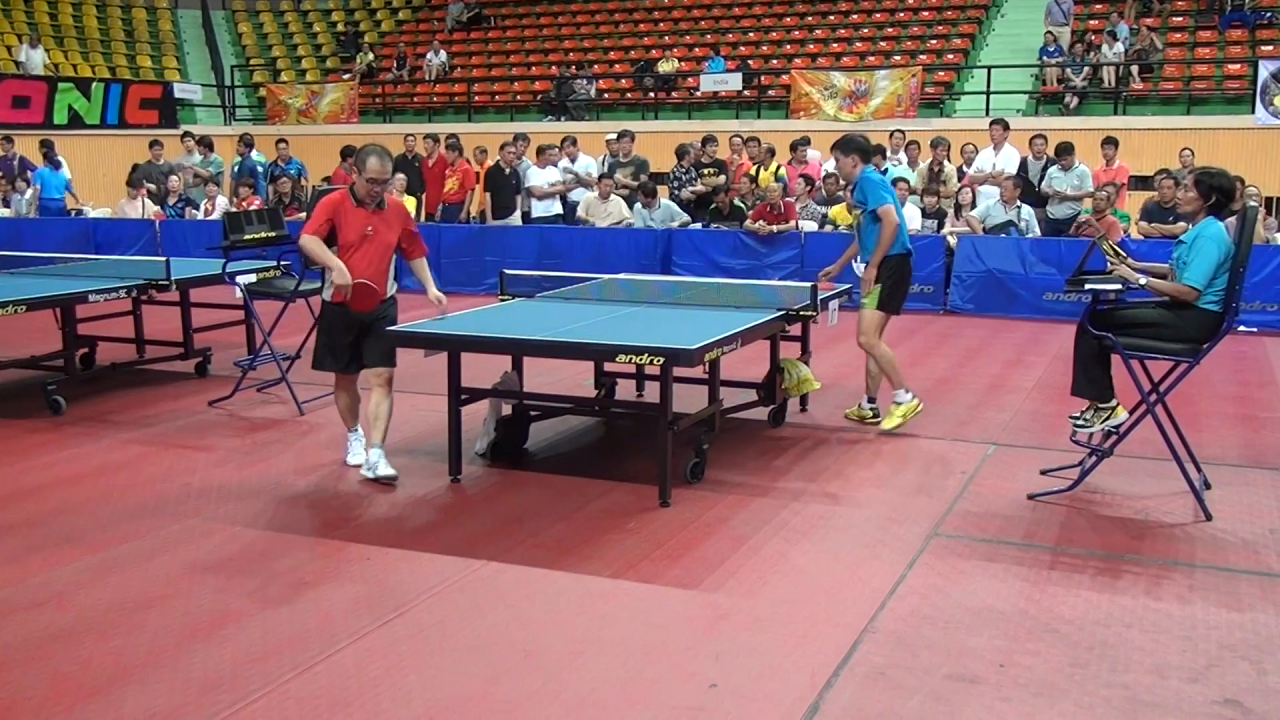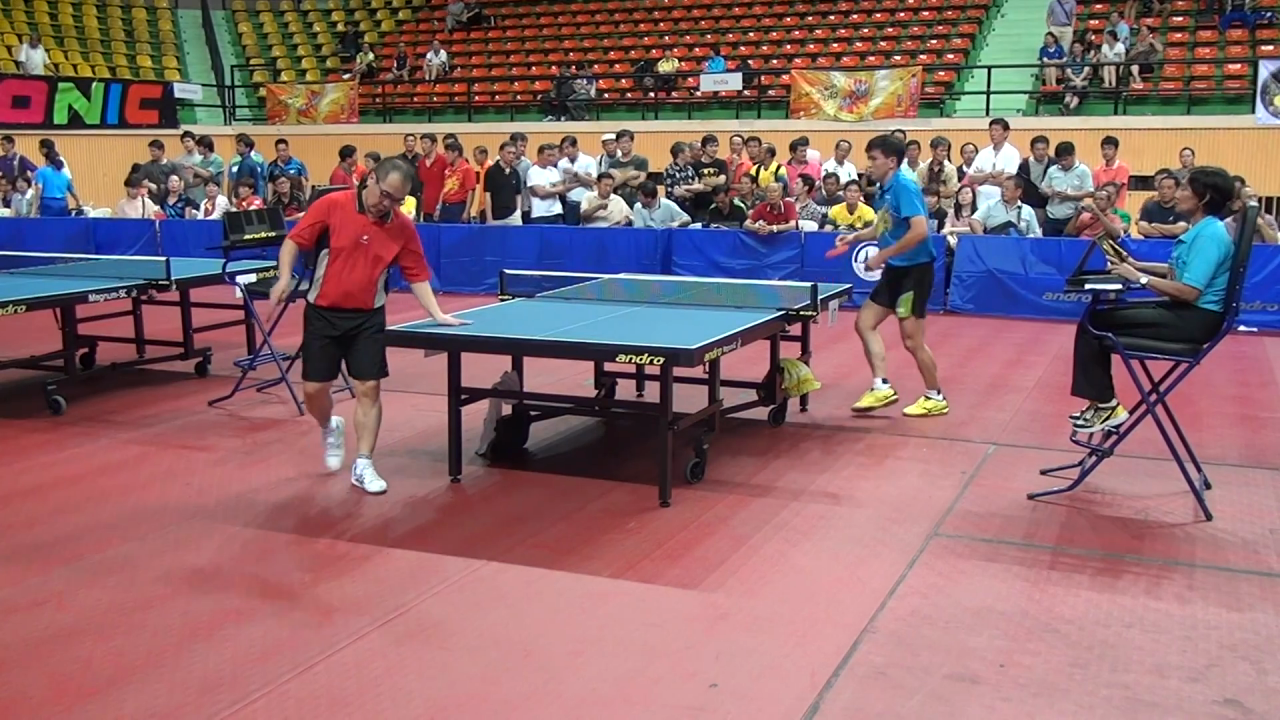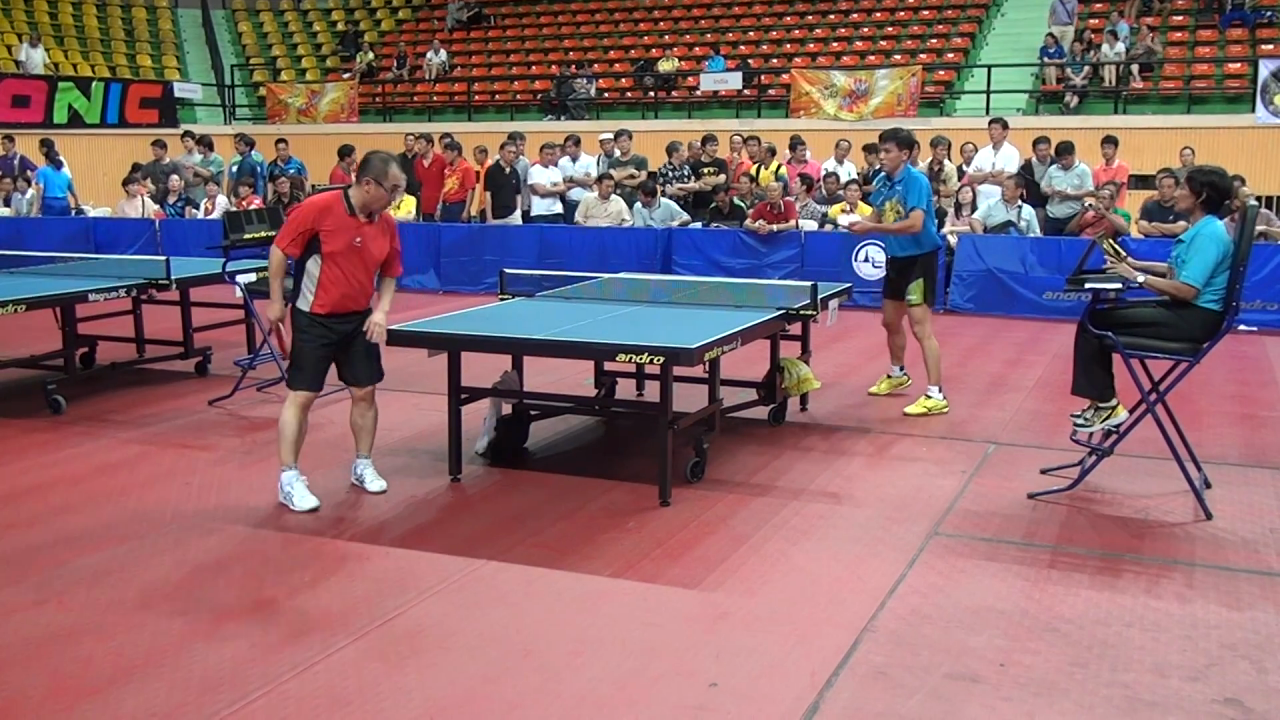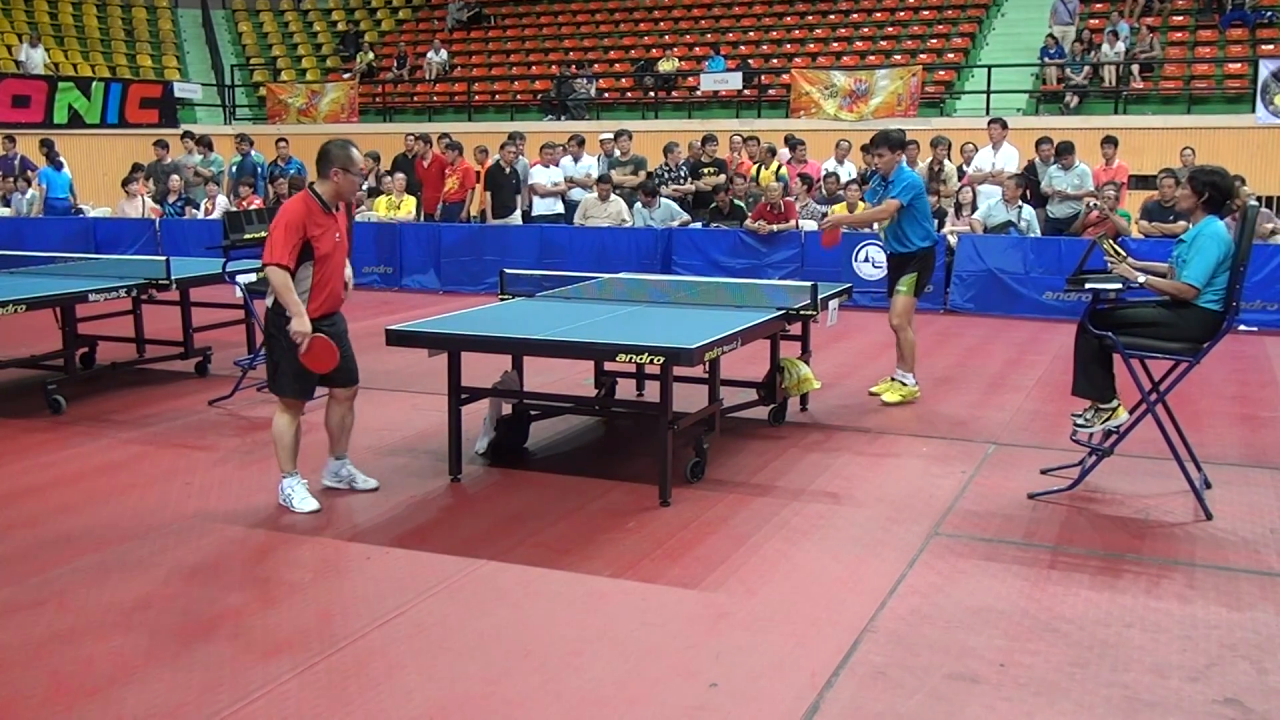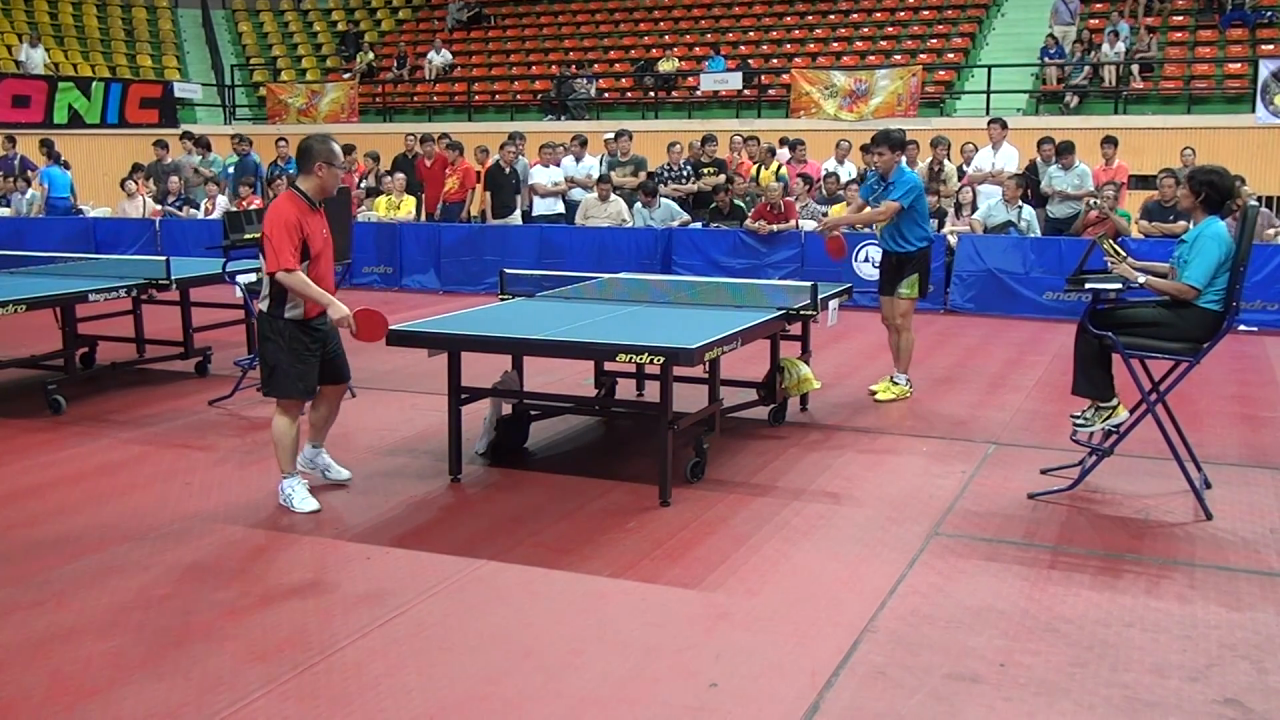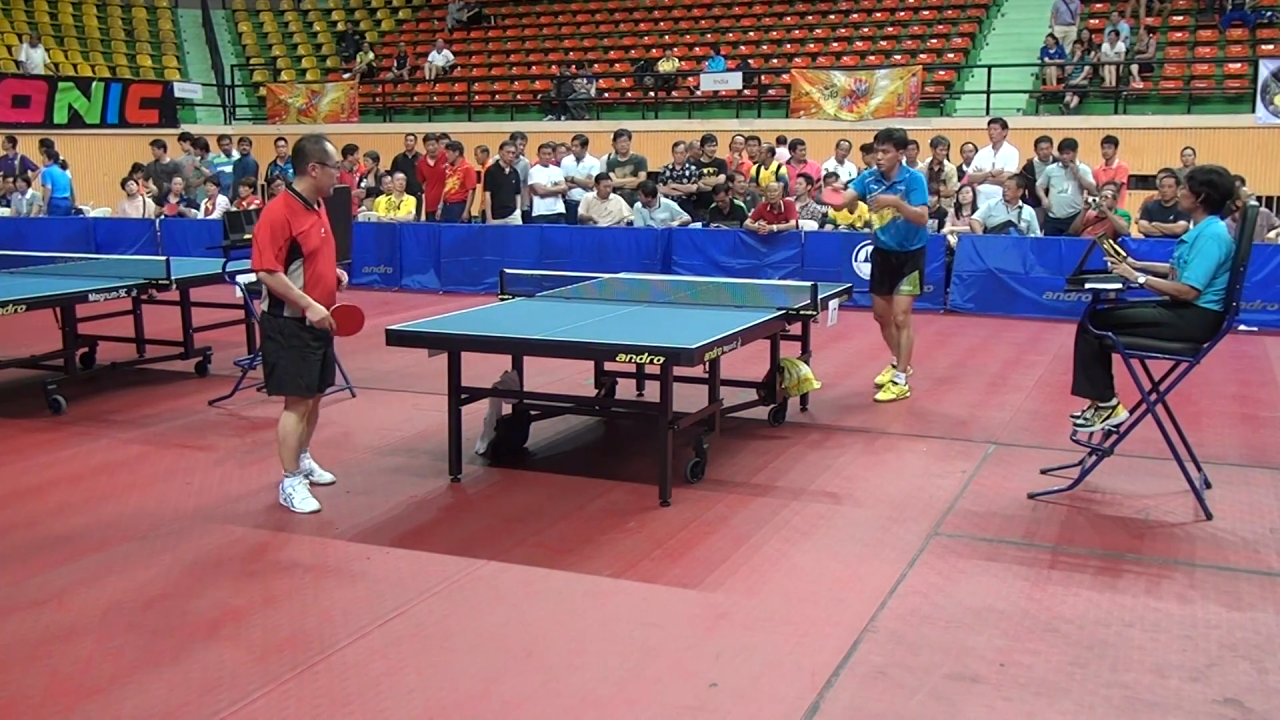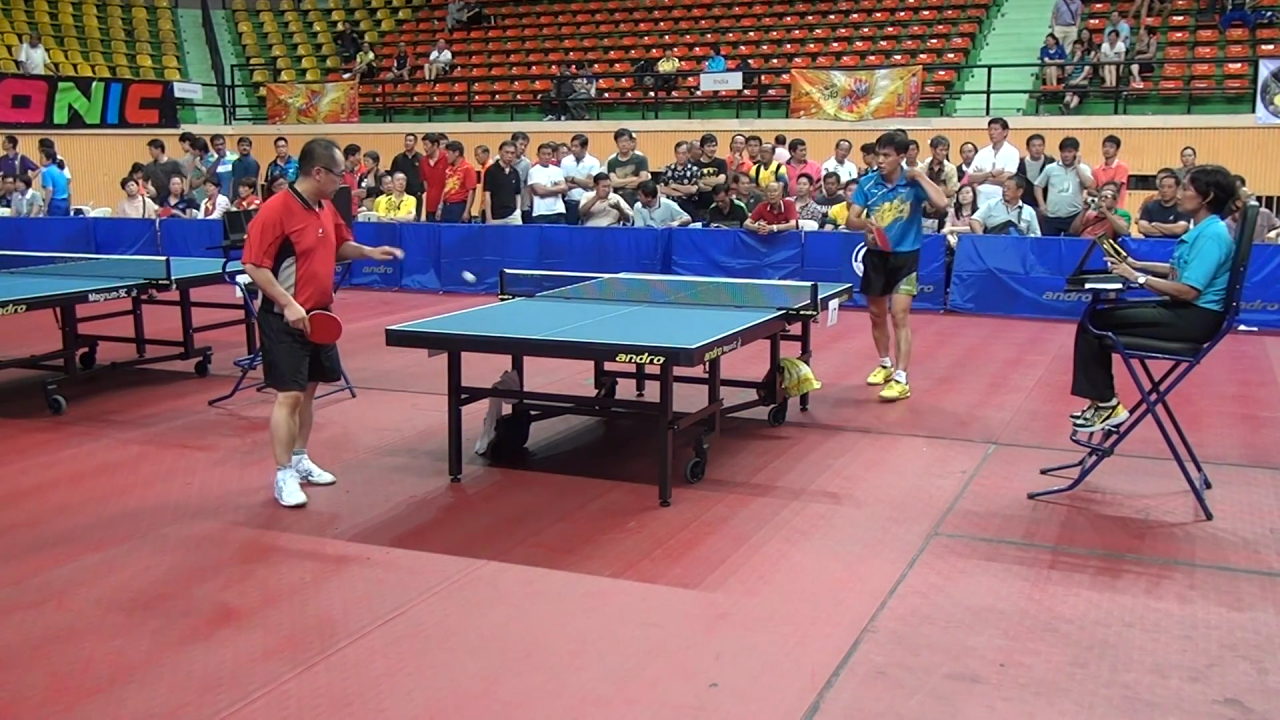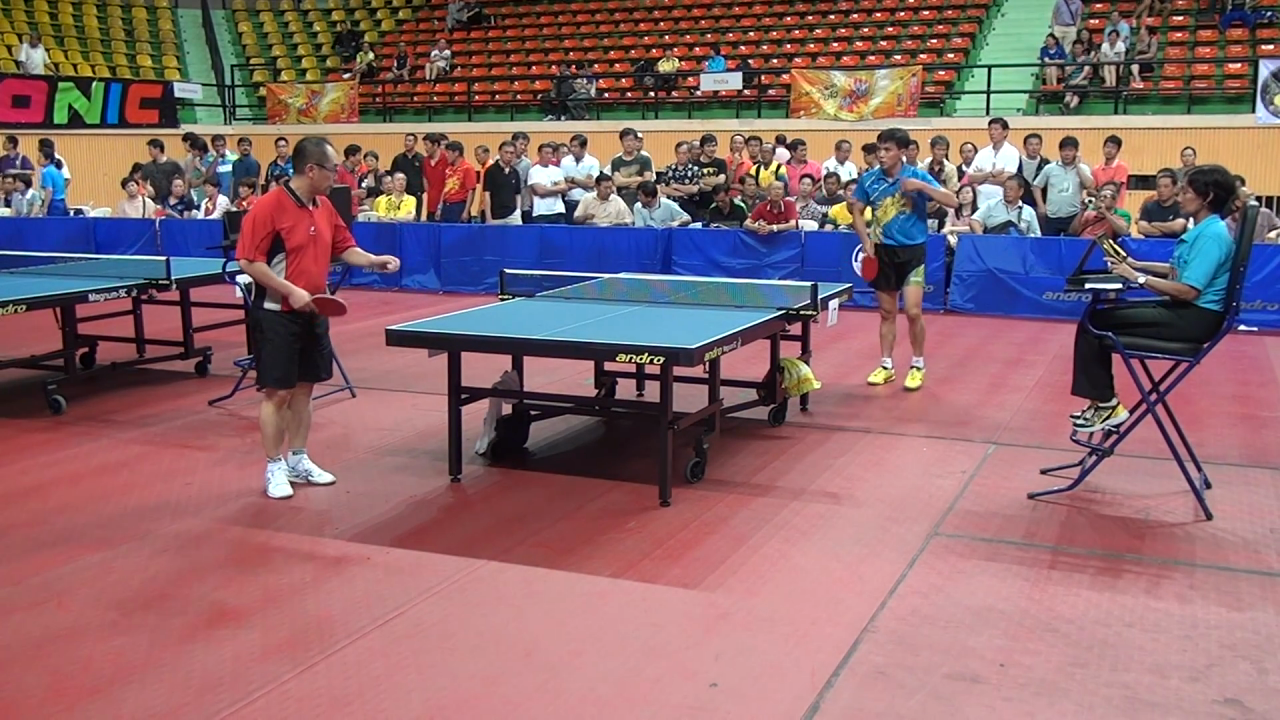
dt=0.3s
person 1, frame 1
left shoulder: (397, 210)
right shoulder: (333, 204)
left elbow: (414, 251)
right elbow: (308, 239)
left wrist: (430, 287)
right wrist: (337, 266)
left hip: (380, 307)
right hip: (339, 307)
left knee: (380, 378)
right knee: (345, 379)
left ankle: (374, 455)
right ankle: (355, 438)
person 1, frame 2
left shoulder: (403, 227)
right shoulder: (331, 205)
left elbow: (417, 275)
right elbow: (293, 241)
left wrist: (436, 313)
right wrist: (284, 278)
left hip: (367, 317)
right hip: (323, 312)
left knee: (368, 389)
right knee: (315, 388)
left ankle: (363, 465)
right ankle: (331, 429)
person 1, frame 3
left shoulder: (387, 224)
right shoulder: (317, 208)
left elbow: (389, 273)
right elbow: (280, 251)
left wrist: (381, 311)
right wrist: (276, 301)
left hip: (358, 320)
right hip: (312, 319)
left knee: (365, 393)
right knee: (301, 397)
left ankle: (362, 466)
right ankle: (289, 479)
person 1, frame 4
left shoulder: (340, 208)
right shoulder: (295, 212)
right elbow: (275, 268)
left wrist: (346, 271)
right wrist: (298, 316)
left hip: (331, 319)
right hip: (297, 326)
left knee: (345, 391)
right knee: (291, 403)
left ankle: (338, 468)
right ankle: (289, 483)
person 1, frame 5
left shoulder: (315, 206)
right shoulder: (284, 212)
right elbow: (285, 273)
left wrist: (329, 306)
right wrist: (332, 303)
left hip: (319, 320)
right hip: (287, 324)
left knee: (335, 385)
right knee: (291, 404)
left ankle: (314, 455)
right ankle: (290, 483)
person 1, frame 6
left shoulder: (317, 206)
right shoulder: (279, 212)
right elbow: (267, 271)
left wrist: (334, 272)
right wrist: (310, 305)
left hip: (317, 320)
right hip: (289, 323)
left knee: (313, 397)
right knee: (296, 402)
left ankle: (301, 460)
right ankle: (291, 483)
person 1, frame 7
left shoulder: (326, 208)
right shoulder: (276, 210)
left elbow: (340, 244)
right elbow: (254, 265)
left wrist: (371, 252)
right wrist: (288, 305)
left hip: (318, 316)
right hip: (285, 319)
left knee: (308, 391)
right knee: (290, 395)
left ankle: (299, 460)
right ankle: (283, 473)
person 1, frame 8
left shoulder: (324, 206)
right shoulder: (268, 207)
left elbow: (343, 248)
right elbow: (248, 260)
left wrist: (374, 260)
right wrist: (290, 291)
left hip: (313, 314)
right hip: (277, 316)
left knee: (303, 389)
right knee: (277, 393)
left ankle: (297, 460)
right ankle: (274, 467)
person 2, frame 1
left shoulder: (870, 181)
right shoulder: (862, 185)
left elbow: (892, 221)
left wrist: (873, 265)
right wrist: (839, 265)
left hip: (889, 265)
right hip: (880, 266)
left knee: (868, 339)
right knee: (868, 338)
left ankle: (904, 399)
right ankle: (869, 405)
person 2, frame 2
left shoulder: (904, 187)
right shoulder: (884, 190)
left elbow: (919, 232)
left wrist: (883, 255)
right wrist: (855, 237)
left hip: (914, 269)
right hip: (894, 269)
left knee: (911, 340)
right knee: (864, 324)
left ankle: (935, 397)
right ankle: (881, 388)
person 2, frame 3
left shoulder: (917, 181)
right shoulder: (882, 182)
left elbow: (915, 224)
right elbow: (877, 218)
left wrist: (872, 228)
right wrist: (861, 221)
left hip: (920, 259)
right hip: (896, 259)
left knee: (921, 330)
right knee: (891, 322)
left ankle: (935, 396)
right ankle: (896, 375)
person 2, frame 4
left shoulder: (909, 180)
right shoulder: (878, 182)
left elbow: (884, 213)
right elbow: (869, 214)
left wrist: (842, 219)
right wrist: (841, 221)
left hip: (917, 255)
right hip: (897, 255)
left knee: (898, 320)
right knee: (900, 320)
left ankle: (909, 381)
right ankle: (899, 377)
person 2, frame 5
left shoulder: (909, 181)
right shoulder: (875, 180)
left elbow: (884, 214)
right elbow: (857, 207)
left wrist: (842, 220)
right wrist: (838, 221)
left hip: (913, 256)
right hip: (890, 255)
left knee: (901, 321)
right knee: (889, 320)
left ankle: (901, 382)
right ankle: (898, 375)
person 2, frame 6
left shoulder: (914, 180)
right shoulder: (868, 178)
left elbow: (922, 219)
right elbow: (845, 201)
left wrist: (896, 203)
left hip: (909, 255)
right hip: (882, 253)
left knee: (901, 319)
right knee: (881, 315)
left ankle: (901, 381)
right ankle: (898, 364)
person 2, frame 7
left shoulder: (913, 182)
right shoulder: (867, 183)
left elbow: (942, 203)
right elbow: (851, 219)
left wrist: (921, 177)
right wrist: (866, 225)
left hip: (905, 256)
right hip: (876, 255)
left knee: (899, 318)
right knee: (877, 316)
left ankle: (900, 378)
right ankle: (885, 365)
person 2, frame 8
left shoulder: (918, 177)
right shoulder: (868, 179)
left elbow: (952, 202)
right elbow: (857, 213)
left wrist: (921, 186)
right wrist: (866, 241)
left hip: (912, 251)
right hip: (883, 251)
left knee: (913, 311)
right knee: (887, 313)
left ankle: (918, 365)
right ankle: (886, 365)
person 3, frame 1
left shoulder: (1210, 236)
right shoulder: (1200, 230)
left elbow: (1189, 291)
left wrist: (1138, 279)
right wrist: (1137, 265)
left hip: (1193, 319)
right hip: (1182, 312)
left knee: (1094, 322)
right knee: (1097, 317)
left ankle: (1106, 405)
right ankle: (1103, 402)
person 3, frame 2
left shoulder: (1210, 235)
right shoulder: (1201, 230)
left elbow: (1189, 291)
left wrist: (1139, 277)
right wrist: (1136, 264)
left hip: (1193, 319)
right hip: (1182, 312)
left knee: (1094, 323)
right knee: (1097, 317)
left ankle: (1106, 405)
right ankle: (1103, 401)
person 3, frame 3
left shoulder: (1209, 234)
right shoulder: (1200, 229)
left elbow: (1187, 289)
left wrist: (1137, 276)
right wrist: (1136, 264)
left hip: (1193, 318)
right hip: (1182, 311)
left knee: (1094, 322)
right knee: (1098, 317)
left ankle: (1106, 404)
right ankle: (1105, 401)
person 3, frame 4
left shoulder: (1210, 234)
right shoulder: (1201, 229)
left elbow: (1187, 289)
left wrist: (1138, 277)
right wrist: (1137, 264)
left hip: (1194, 318)
right hip: (1183, 311)
left knee: (1094, 322)
right knee: (1098, 317)
left ankle: (1107, 405)
right ankle: (1105, 401)
person 3, frame 5
left shoulder: (1211, 235)
right shoulder: (1203, 230)
left elbow: (1188, 290)
left wrist: (1138, 277)
right wrist: (1138, 265)
left hip: (1194, 319)
right hip: (1182, 311)
left knee: (1094, 322)
right knee: (1098, 316)
left ankle: (1106, 404)
right ankle: (1104, 401)
person 3, frame 6
left shoulder: (1212, 235)
right shoulder: (1203, 230)
left elbow: (1188, 290)
left wrist: (1138, 277)
right wrist: (1137, 264)
left hip: (1194, 318)
right hip: (1183, 311)
left knee: (1094, 322)
right knee: (1098, 317)
left ankle: (1106, 404)
right ankle: (1104, 401)
person 3, frame 7
left shoulder: (1212, 235)
right shoulder: (1203, 230)
left elbow: (1188, 290)
left wrist: (1138, 277)
right wrist: (1138, 265)
left hip: (1193, 319)
right hip: (1183, 311)
left knee: (1094, 322)
right knee: (1097, 316)
left ankle: (1106, 404)
right ankle: (1104, 401)
person 3, frame 8
left shoulder: (1212, 235)
right shoulder: (1203, 230)
left elbow: (1188, 290)
left wrist: (1138, 277)
right wrist: (1137, 264)
left hip: (1194, 318)
right hip: (1182, 311)
left knee: (1094, 322)
right knee: (1097, 317)
left ankle: (1106, 403)
right ankle: (1104, 401)
